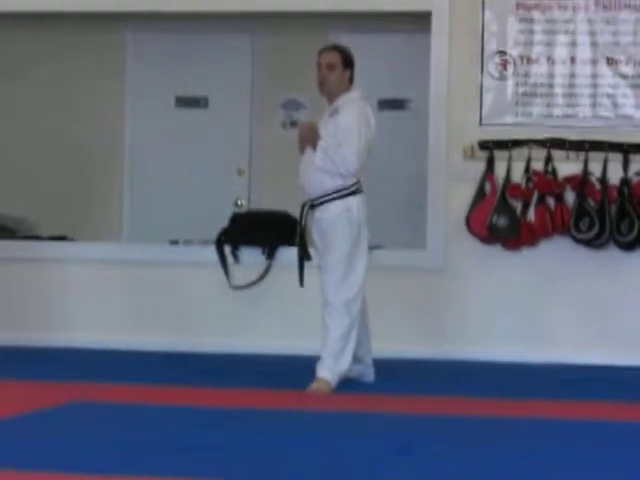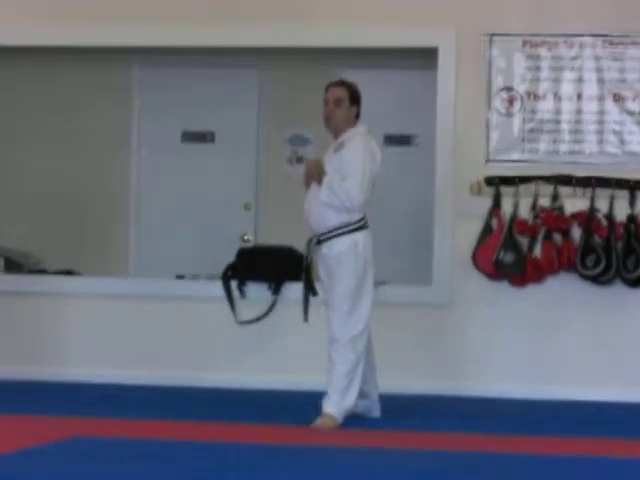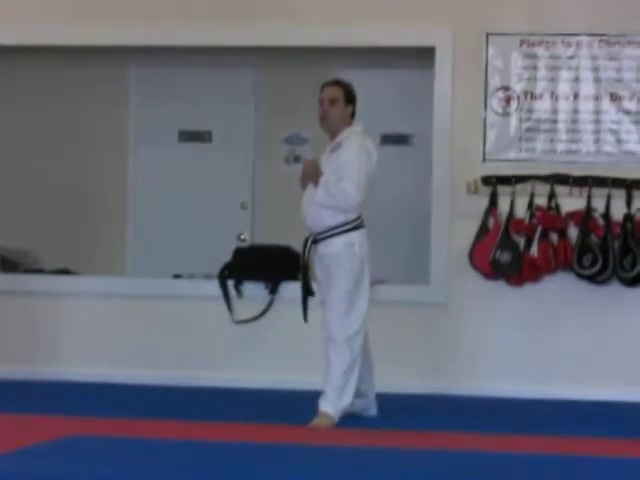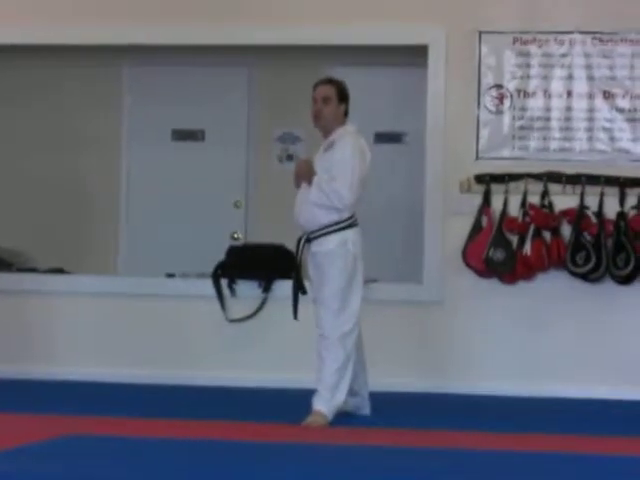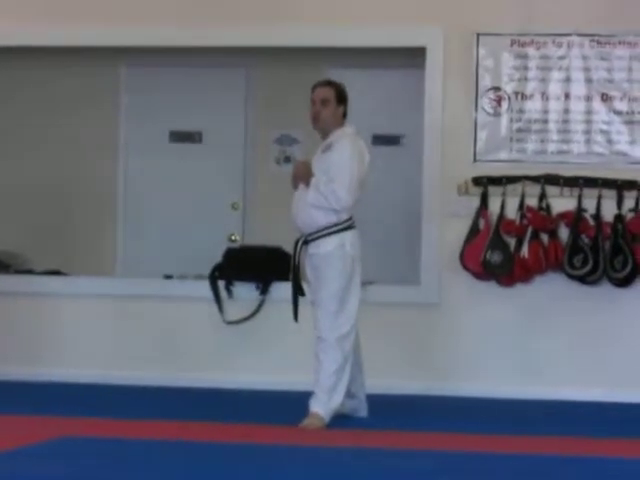
dt=0.4s
person 1, frame 1
left shoulder: (354, 110)
right shoulder: (334, 112)
left elbow: (349, 163)
left wrist: (316, 142)
right wrist: (308, 144)
left hip: (341, 209)
right hip: (326, 210)
left knee: (340, 292)
right knee: (347, 290)
left ankle: (329, 372)
right ankle: (358, 365)
person 1, frame 2
left shoulder: (359, 144)
right shoulder: (339, 147)
left elbow: (353, 197)
left wrist: (321, 177)
right wrist: (313, 180)
left hip: (347, 245)
right hip: (332, 245)
left knee: (345, 328)
right knee: (353, 325)
left ankle: (335, 408)
right ankle: (364, 400)
person 1, frame 3
left shoulder: (356, 144)
right shoulder: (336, 148)
left elbow: (350, 197)
left wrist: (317, 179)
right wrist: (311, 181)
left hip: (344, 244)
right hip: (328, 245)
left knee: (342, 327)
right knee: (350, 324)
left ankle: (331, 407)
right ankle: (361, 399)
person 1, frame 4
left shoulder: (349, 144)
right shoulder: (329, 146)
left elbow: (343, 196)
left wrist: (311, 177)
right wrist: (305, 180)
left hip: (337, 243)
right hip: (322, 243)
left knee: (334, 326)
right knee: (343, 324)
left ankle: (325, 405)
right ankle: (355, 398)
person 1, frame 5
left shoulder: (347, 145)
right shoulder: (327, 148)
left elbow: (342, 198)
left wrist: (309, 179)
right wrist: (302, 181)
left hip: (335, 245)
right hip: (319, 245)
left knee: (332, 328)
right knee: (340, 326)
left ankle: (322, 407)
right ankle: (351, 400)
